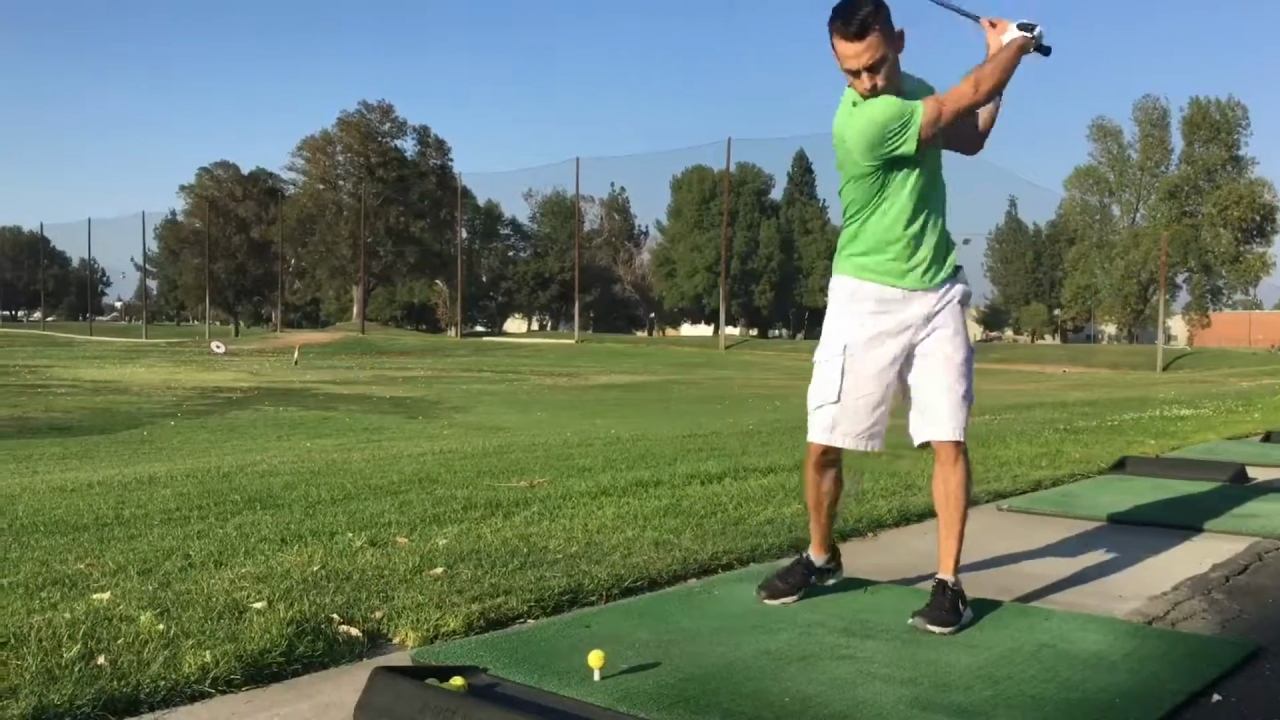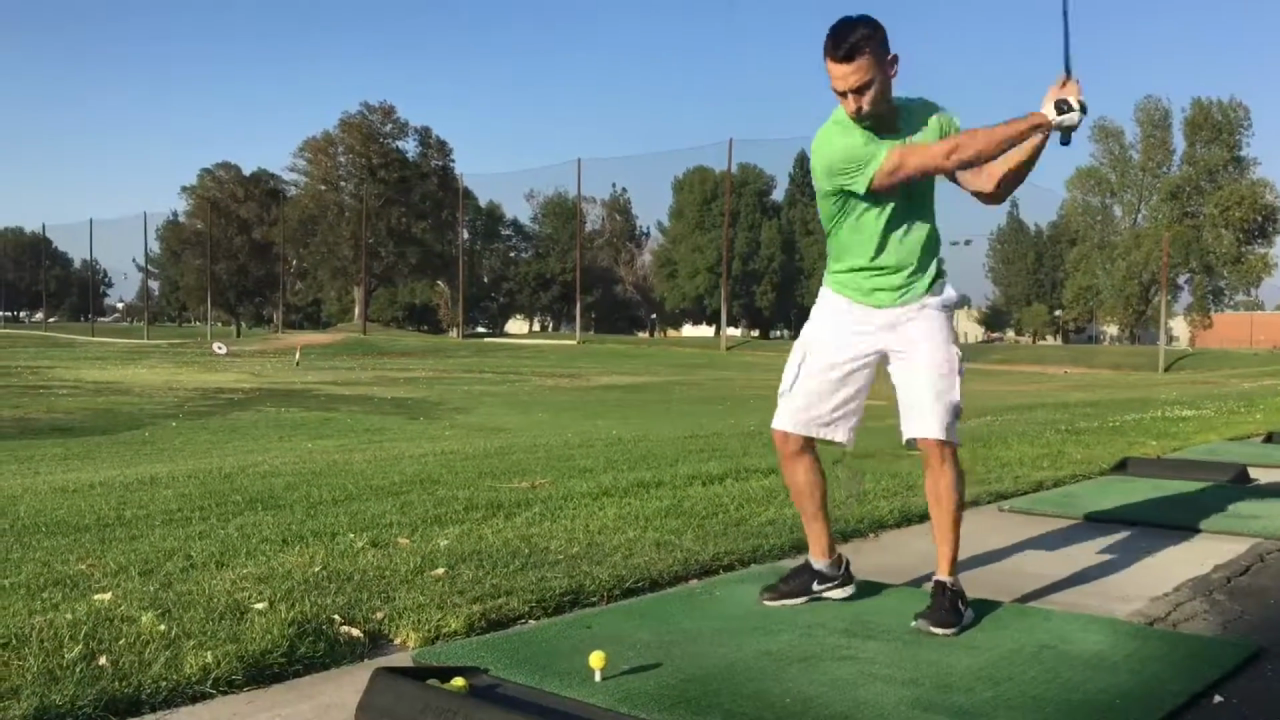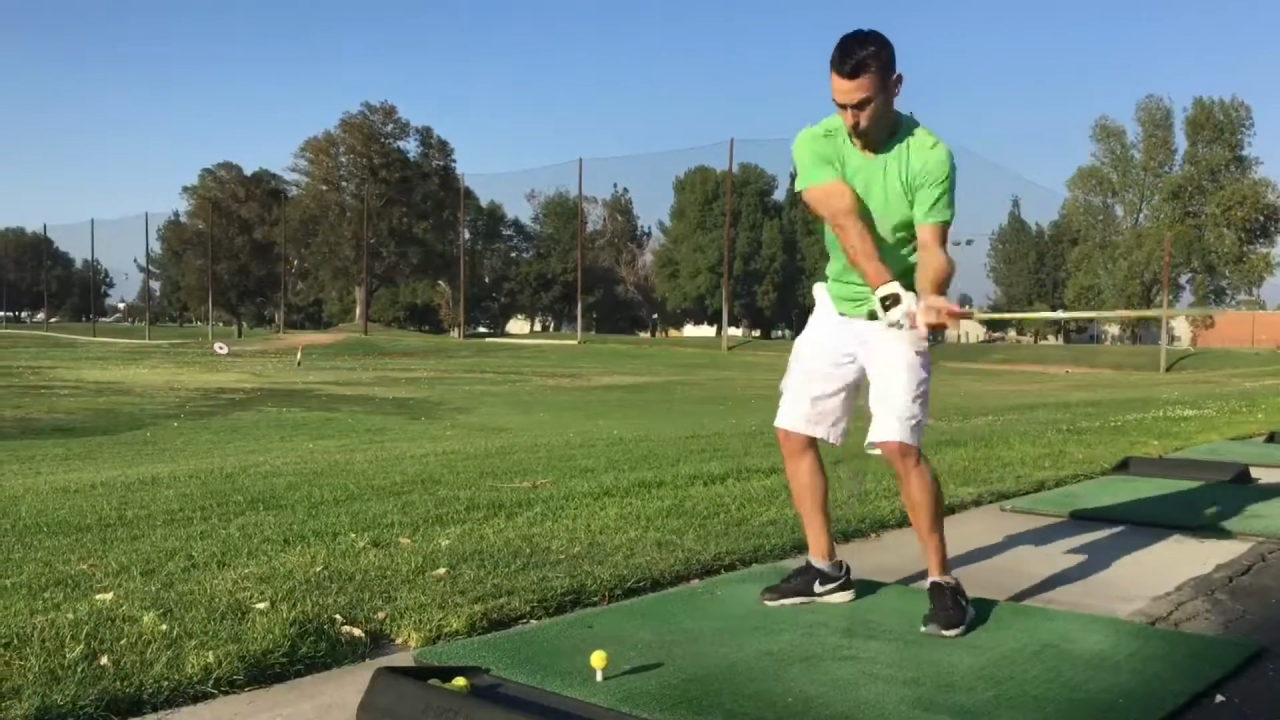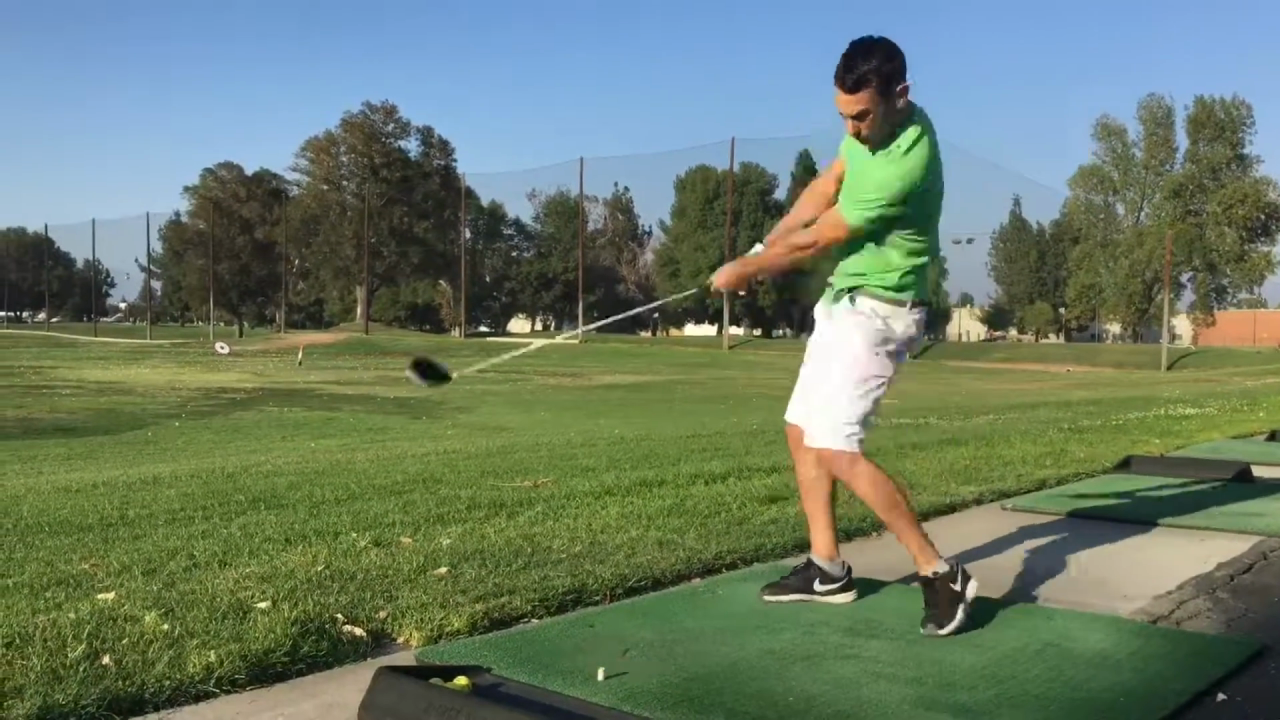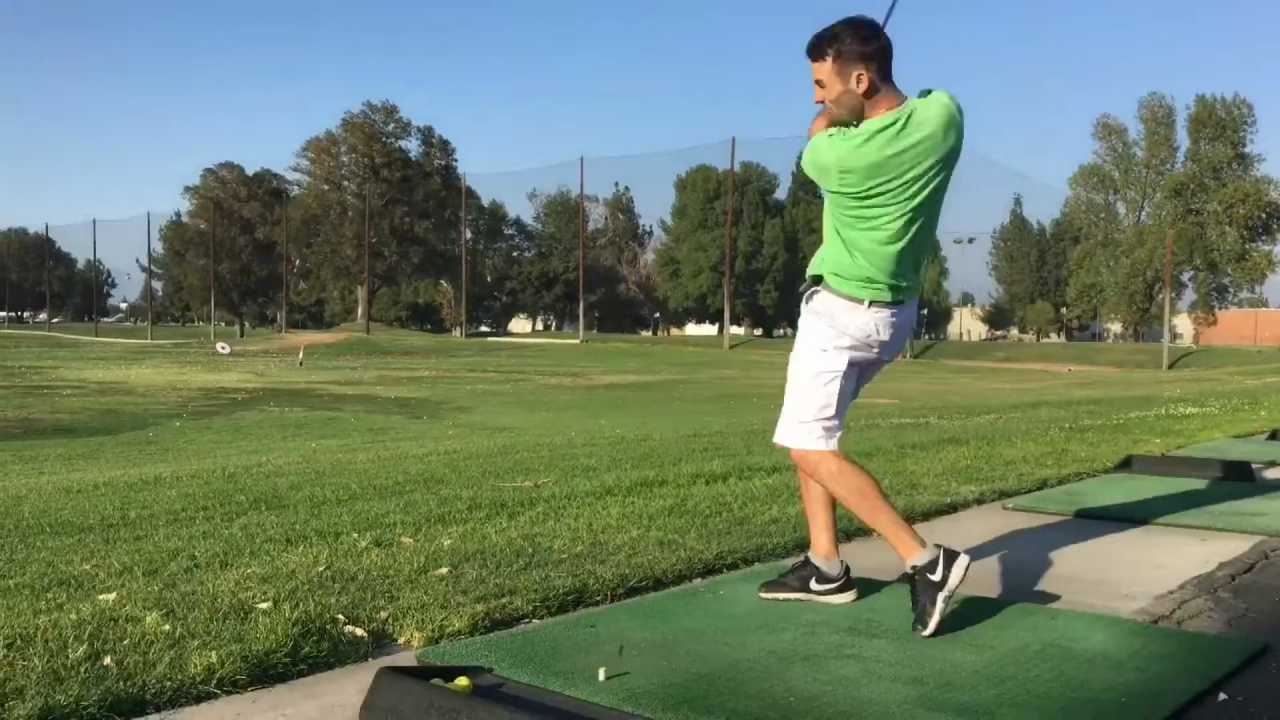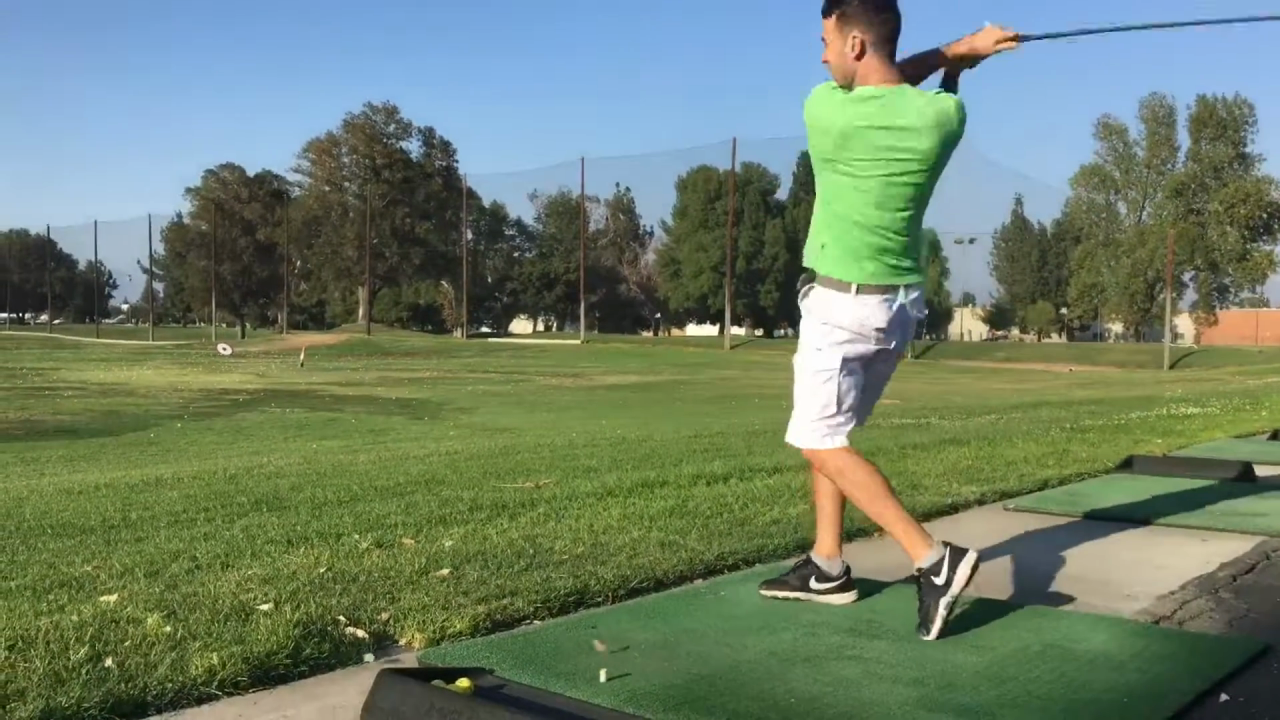
dt=0.1s
person 1, frame 1
left shoulder: (913, 90)
right shoulder: (865, 121)
left elbow: (970, 135)
right elbow: (976, 96)
left hip: (938, 297)
right hip: (864, 301)
left knee: (947, 441)
right knee: (824, 441)
left ankle: (947, 583)
right ankle: (818, 557)
person 1, frame 2
left shoulder: (928, 118)
right shoulder: (835, 146)
left elbow: (991, 185)
right elbow: (948, 155)
left wrist: (1040, 132)
right wrist: (1040, 119)
left hip: (917, 308)
right hip: (846, 308)
left knee: (935, 440)
right knee: (789, 434)
left ankle: (947, 583)
right ankle: (825, 564)
person 1, frame 3
left shoulder: (929, 156)
right shoulder: (814, 144)
left elbow: (933, 252)
right elbow: (850, 233)
left wrist: (926, 300)
right wrist: (900, 293)
left hip: (894, 321)
right hip: (837, 310)
left knee: (898, 443)
right knee: (795, 434)
left ankle: (941, 581)
right ankle: (825, 567)
person 1, frame 4
left shoulder: (906, 166)
right shoulder: (877, 126)
left elbow: (821, 239)
right elbow: (821, 192)
left wrist: (748, 269)
right wrist: (766, 247)
left hip: (874, 314)
right hip: (843, 304)
left knee: (836, 448)
right knee: (802, 432)
left ankle: (937, 572)
right ankle: (826, 566)
person 1, frame 5
left shoulder: (833, 156)
right shoulder: (945, 116)
left elbow: (823, 133)
left wrist: (827, 117)
left hip: (843, 312)
right hip: (888, 309)
left knee: (810, 447)
right knee: (807, 436)
left ankle: (926, 561)
right ankle: (824, 565)
person 1, frame 6
left shoulder: (824, 109)
right shoulder: (946, 116)
left hip: (842, 303)
right hip: (900, 301)
left knee: (825, 444)
right knee: (826, 431)
left ankle: (934, 560)
right ankle: (827, 566)
